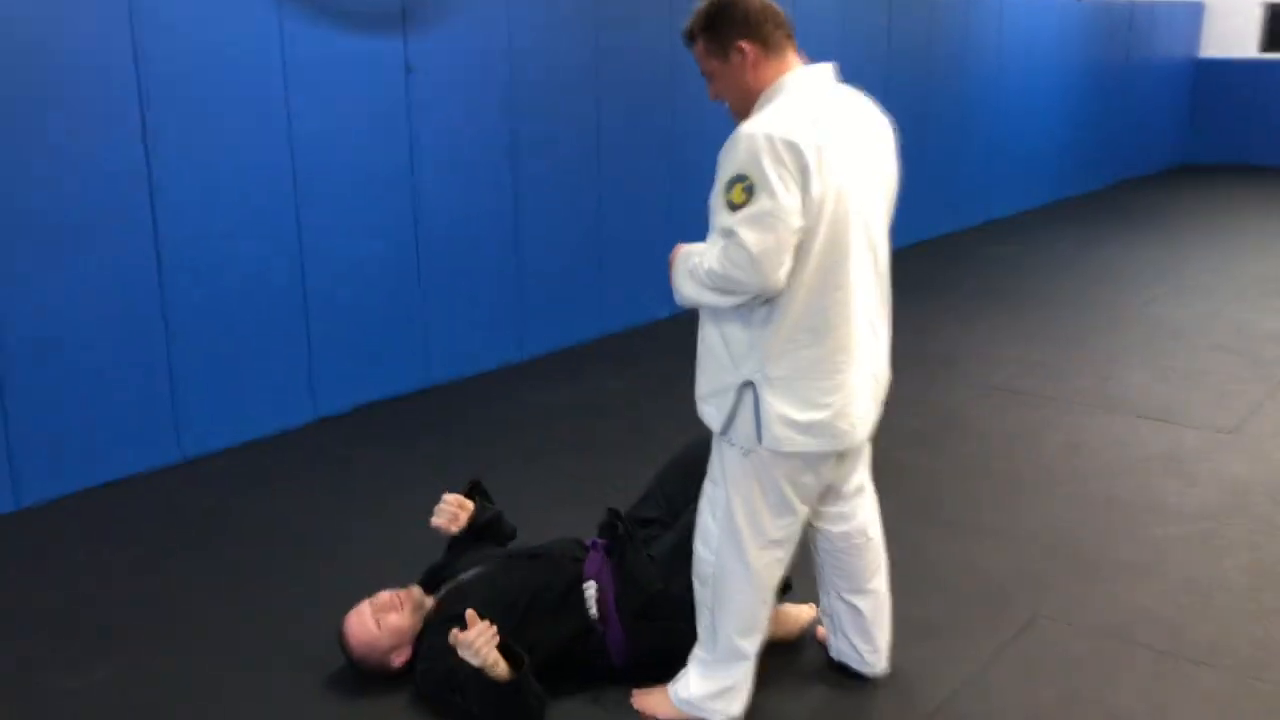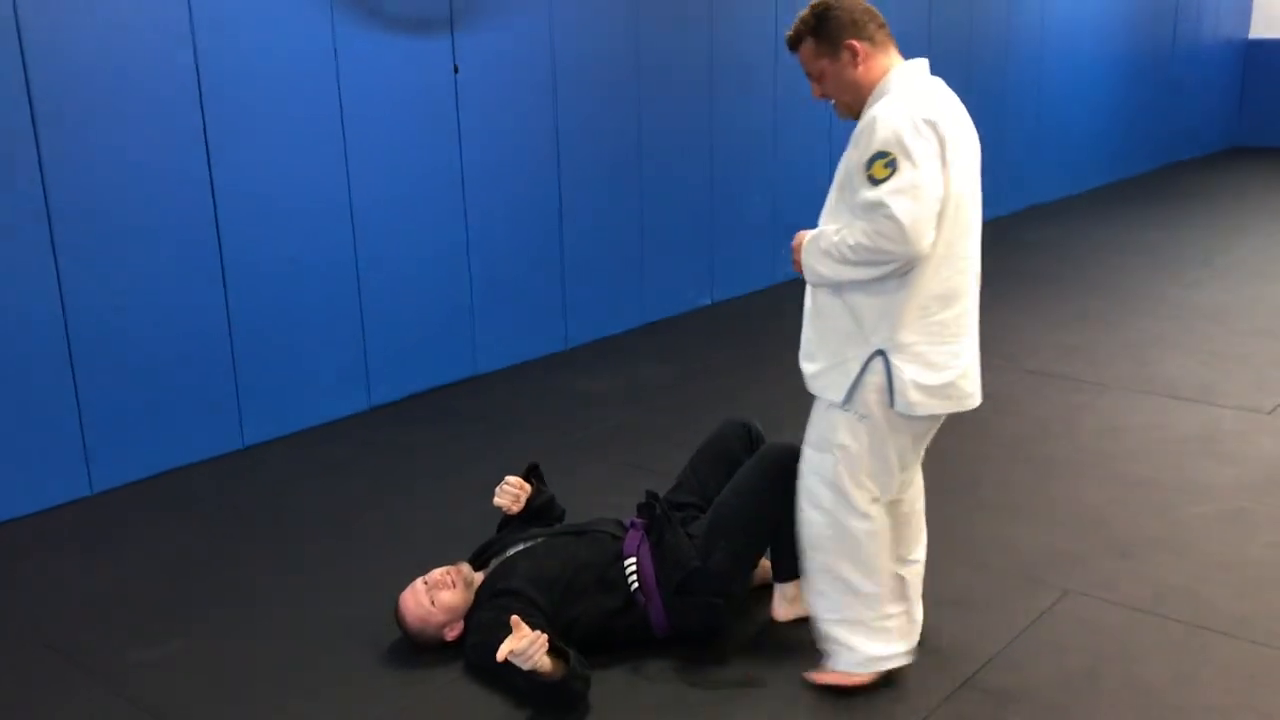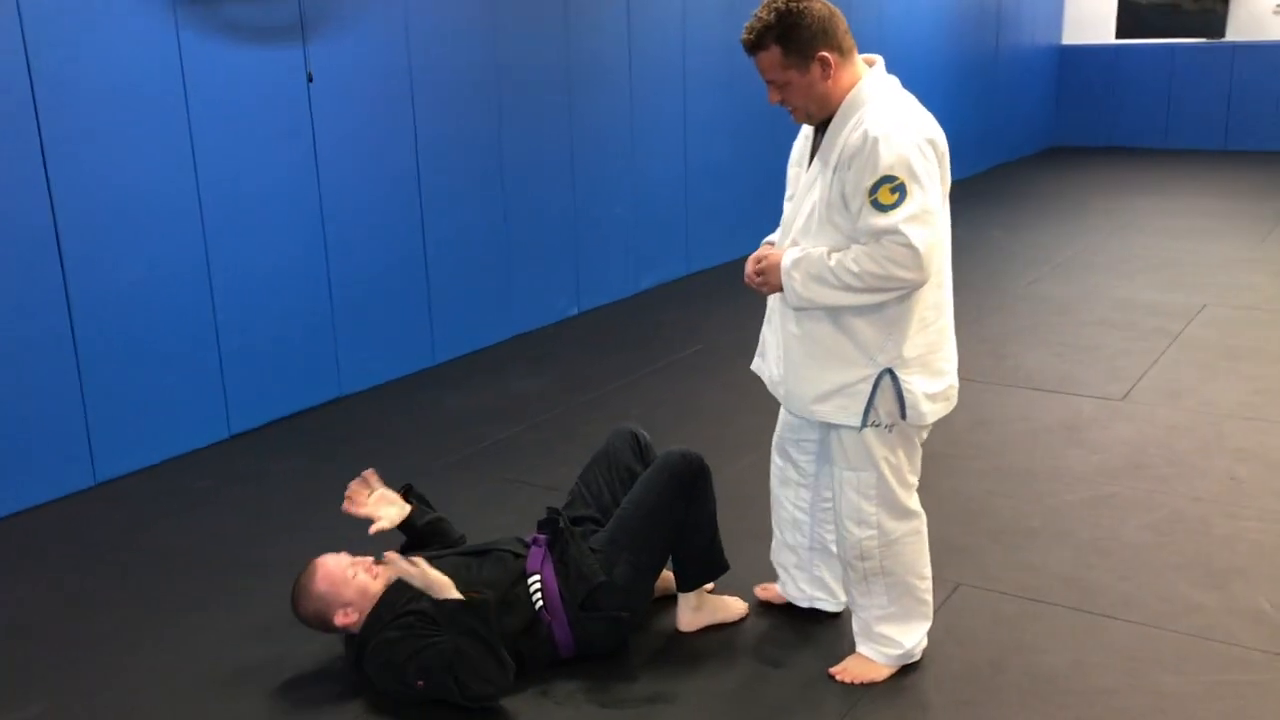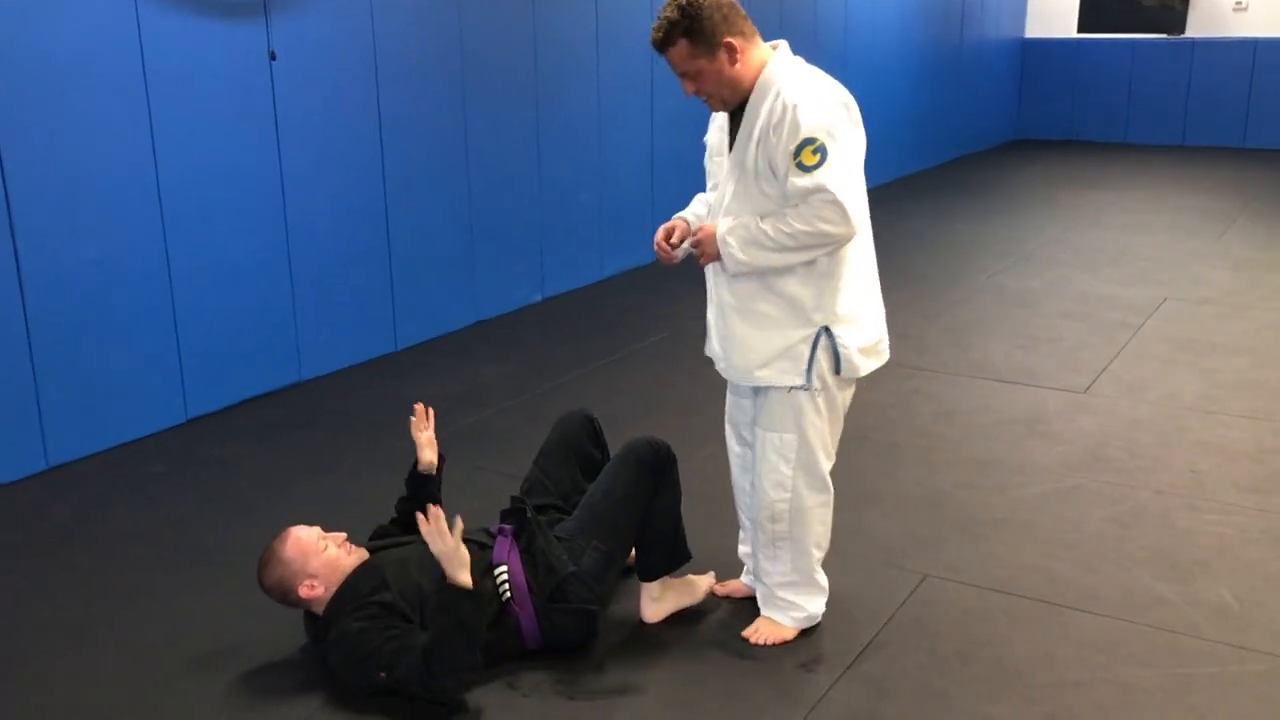
dt=1s
person 1, frame 1
left shoulder: (767, 136)
right shoulder: (862, 113)
left elbow: (751, 268)
left wrist: (687, 266)
right wrist: (711, 260)
left hip: (784, 387)
right hip: (850, 369)
left knee: (741, 540)
right knee: (847, 515)
right ankle: (863, 647)
person 1, frame 2
left shoulder: (894, 119)
right shoulder: (931, 103)
left elbow: (895, 235)
left wrist: (818, 247)
right wrist: (835, 250)
left hip: (888, 353)
right hip: (915, 343)
left knee: (839, 493)
right knee: (891, 486)
left ankle: (868, 645)
right ankle: (893, 618)
person 1, frame 3
left shoulder: (891, 135)
right shoulder: (830, 117)
left elbow: (903, 258)
left wrist: (795, 273)
right wrist: (778, 248)
left hip: (874, 364)
right hip: (823, 352)
left knee: (872, 506)
right knee: (798, 465)
left ankle: (894, 637)
right ankle: (809, 582)
person 1, frame 4
left shoulder: (808, 105)
right shoulder: (732, 107)
left elbow: (831, 217)
left wrist: (729, 243)
right wrist: (691, 223)
left hip: (808, 330)
right hip: (754, 322)
left knee: (789, 473)
right knee: (751, 456)
left ankle: (792, 602)
right ankle: (765, 573)
person 2, frame 1
left shoulder: (440, 582)
right shoulder: (440, 662)
left elbow: (497, 536)
left wrist: (468, 515)
right wrist: (494, 669)
left hip: (614, 558)
right hip: (642, 614)
left knee: (709, 454)
person 2, frame 2
left shoulder: (488, 558)
right shoulder: (488, 630)
left elbow: (548, 518)
left wrist: (526, 493)
right wrist: (538, 664)
left hip: (647, 537)
right hip: (682, 588)
left knee: (738, 436)
right knee: (782, 461)
left ankle: (757, 561)
right ankle: (790, 591)
person 2, frame 3
left shoulder: (390, 585)
right shoulder: (393, 653)
left elbow: (446, 541)
right elbow: (490, 679)
left wrist: (402, 509)
right wrist: (449, 595)
left hip: (552, 554)
right hip: (588, 602)
left knee: (629, 443)
right knee: (683, 468)
left ankle: (655, 574)
right ankle: (694, 602)
person 2, frame 4
left shoulder: (356, 571)
right shoulder: (356, 641)
left elbow: (410, 530)
right elbow: (448, 677)
left wrist: (426, 467)
right wrist: (459, 578)
left hip: (517, 542)
right hip: (554, 591)
left knee: (577, 426)
right knee: (647, 456)
left ankle: (621, 544)
right ankle: (657, 589)
